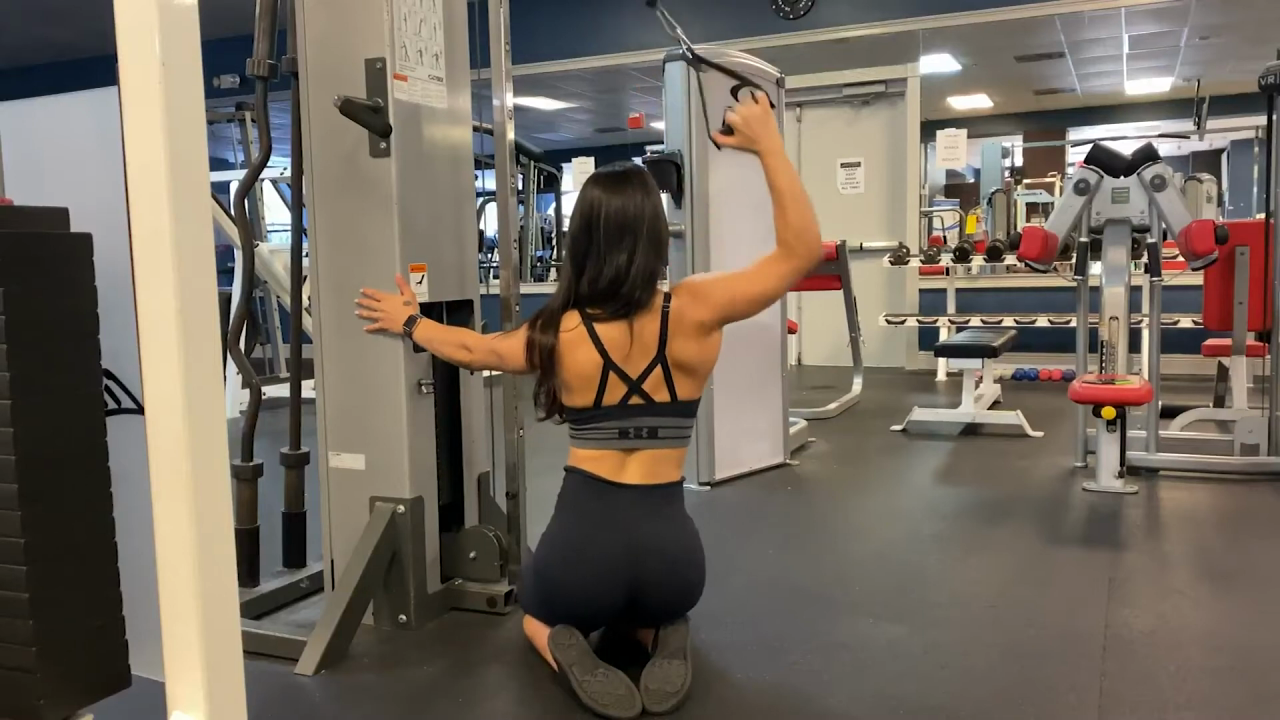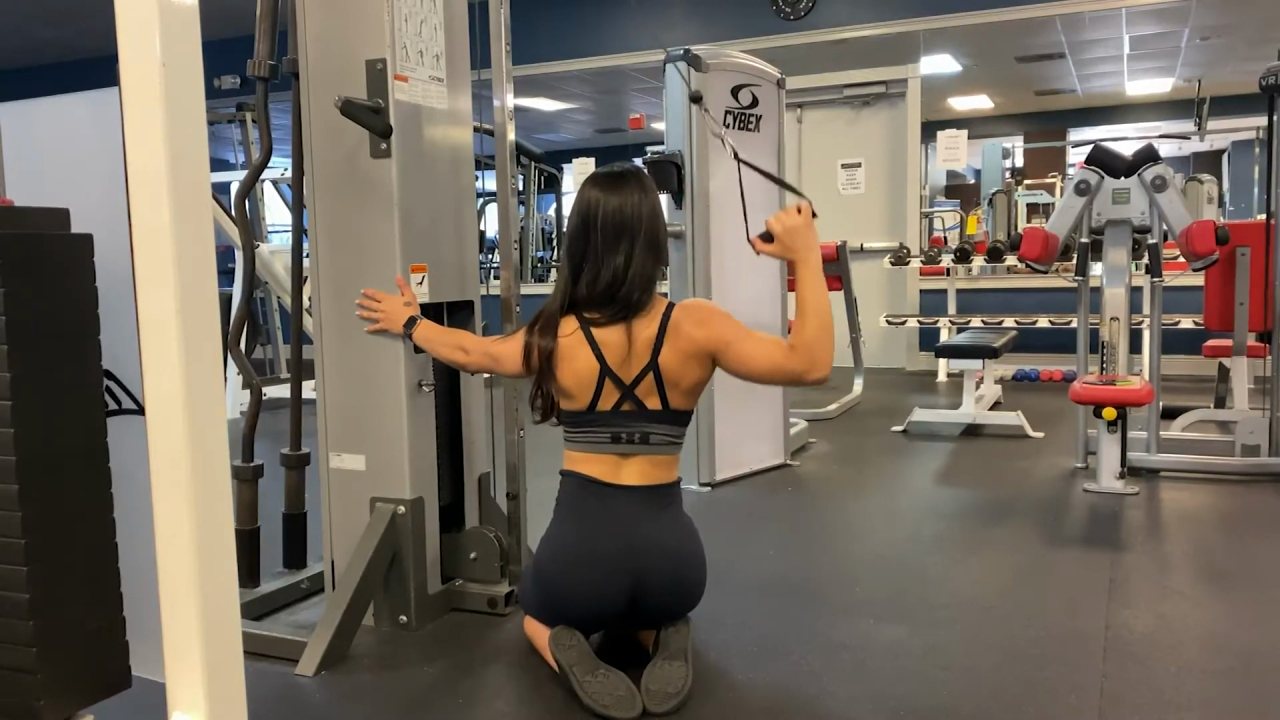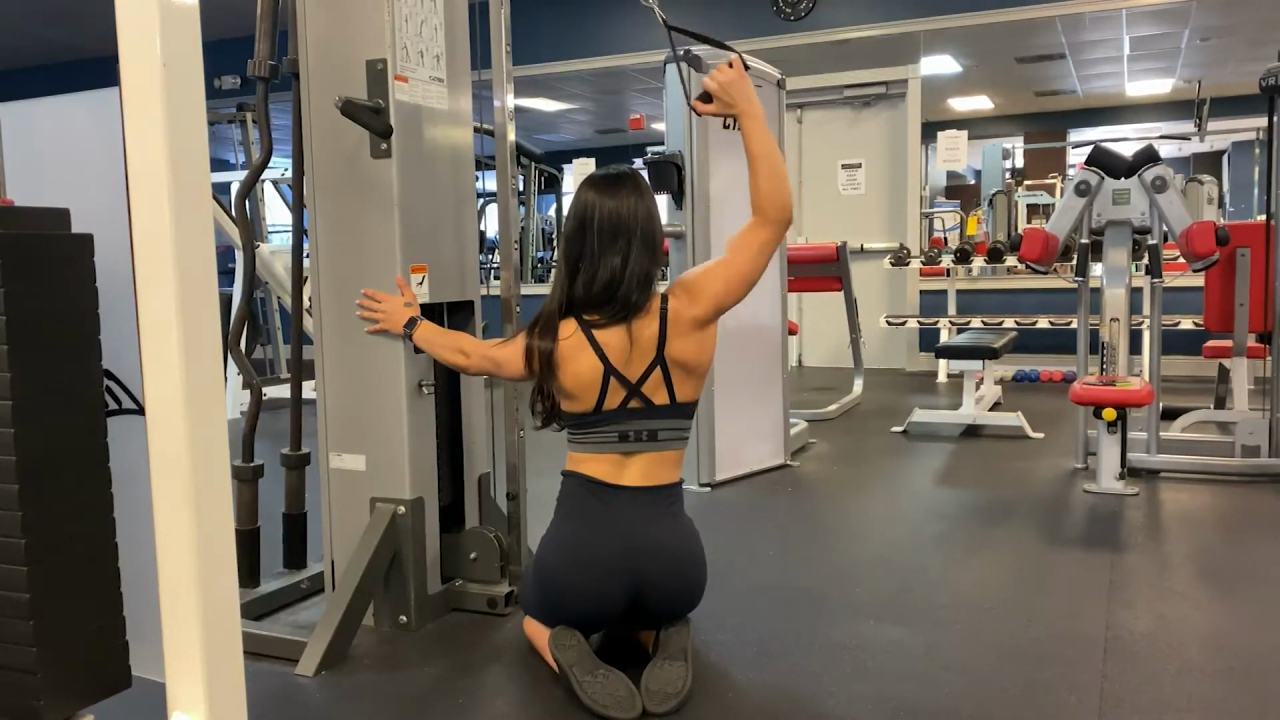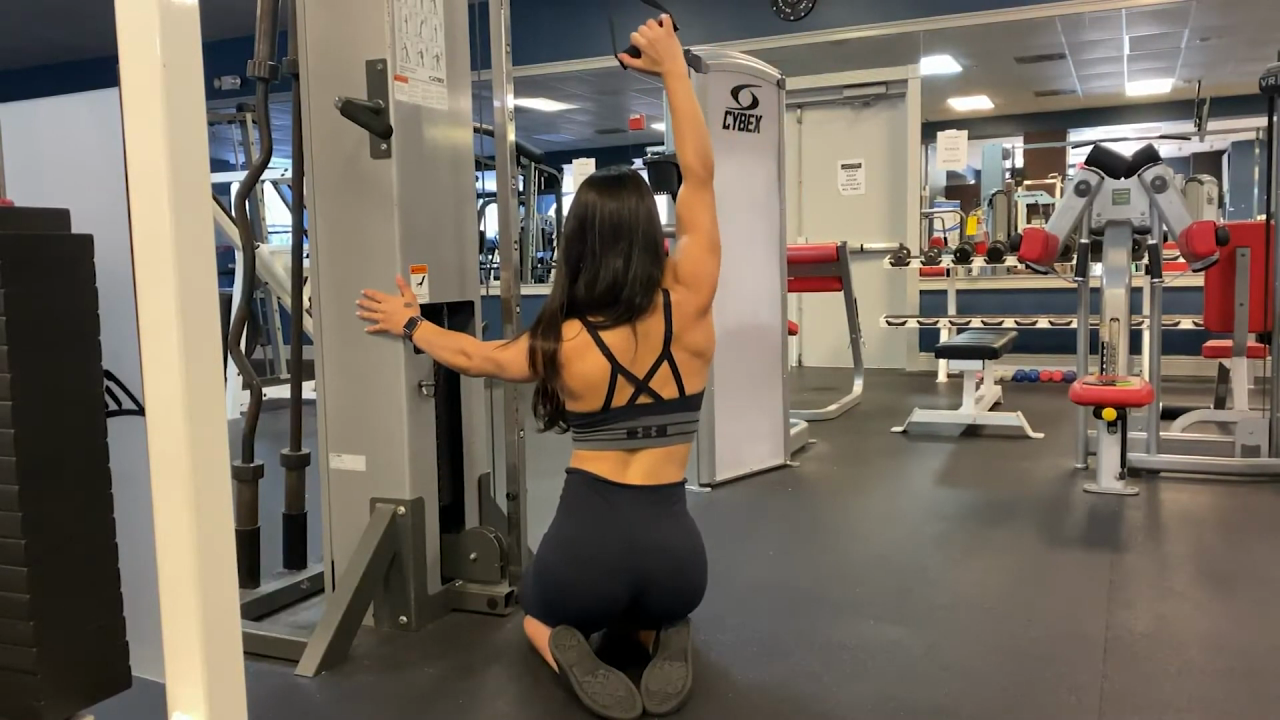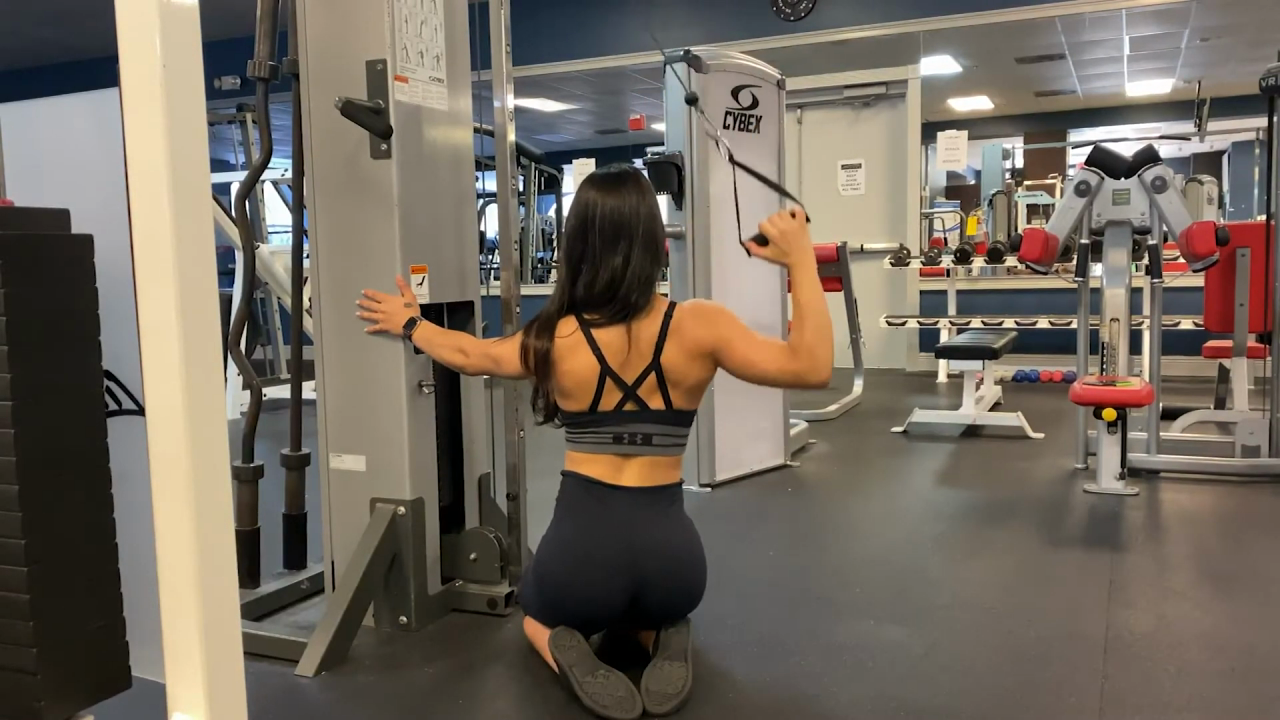
dt=1s
person 1, frame 1
left shoulder: (559, 331)
right shoulder: (696, 312)
left elbow: (473, 350)
right elbow: (804, 250)
left wrist: (409, 322)
right wrist: (770, 145)
left hip: (582, 542)
right hip: (669, 549)
left knee: (538, 610)
right knee: (652, 594)
left ankle: (566, 653)
right ankle: (662, 638)
person 1, frame 2
left shoulder: (555, 338)
right shoulder: (694, 328)
left elbow: (471, 353)
right elbow: (811, 363)
left wrist: (409, 323)
right wrist: (805, 253)
left hip: (581, 545)
right hip: (669, 552)
left knee: (538, 613)
right knee: (650, 599)
left ankle: (568, 653)
right ankle: (663, 638)
person 1, frame 3
left shoulder: (557, 341)
right shoulder: (690, 315)
left elbow: (473, 355)
right elbow: (773, 217)
left wrist: (408, 322)
right wrist: (746, 107)
left hip: (582, 545)
right hip: (670, 550)
left knee: (539, 614)
right knee: (657, 604)
left ankle: (569, 657)
right ankle: (663, 640)
person 1, frame 4
left shoulder: (562, 342)
right shoulder: (688, 308)
left elbow: (475, 357)
right elbow: (698, 176)
left wrist: (410, 323)
right wrist: (672, 65)
left hip: (585, 543)
right hip: (671, 547)
left knee: (540, 613)
right knee: (657, 602)
left ankle: (569, 656)
right ankle: (662, 641)
person 1, frame 5
left shoulder: (557, 338)
right shoulder: (697, 325)
left elbow: (472, 354)
right elbow: (813, 368)
left wrist: (409, 324)
right wrist: (802, 257)
left hip: (581, 549)
right hip: (671, 553)
left knee: (539, 613)
right knee: (652, 604)
left ankle: (566, 656)
right ankle: (662, 640)
